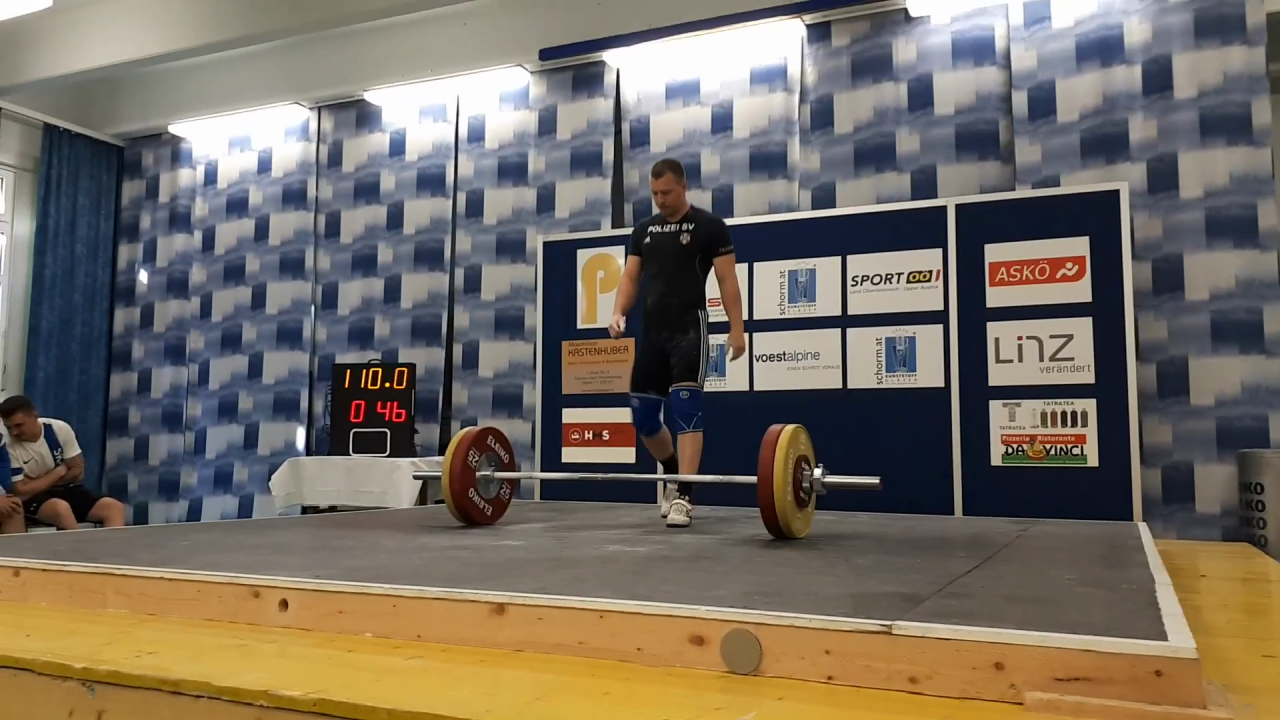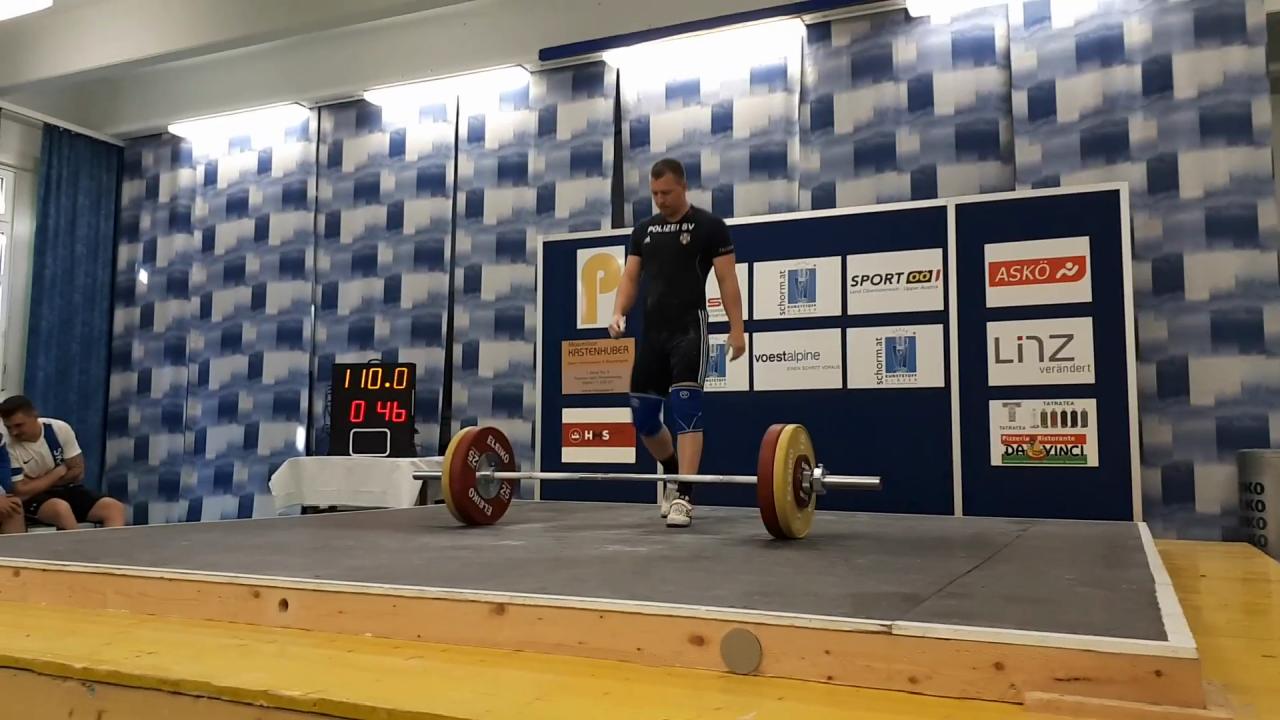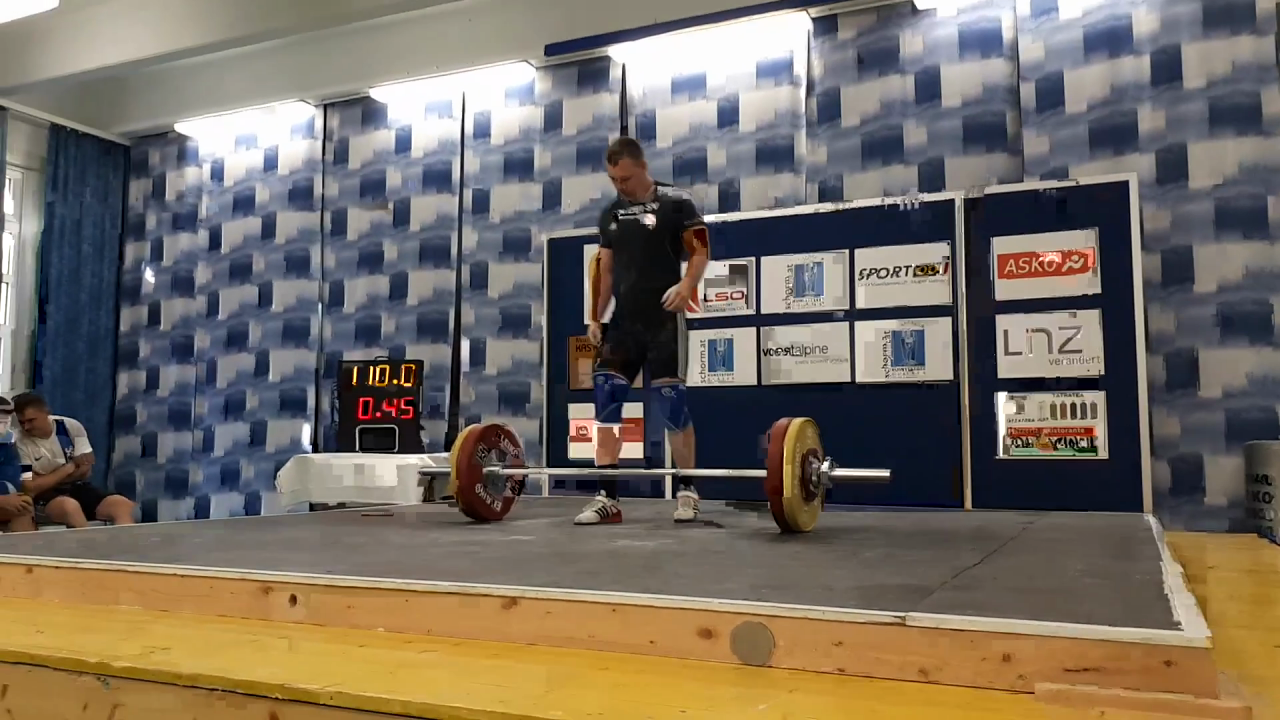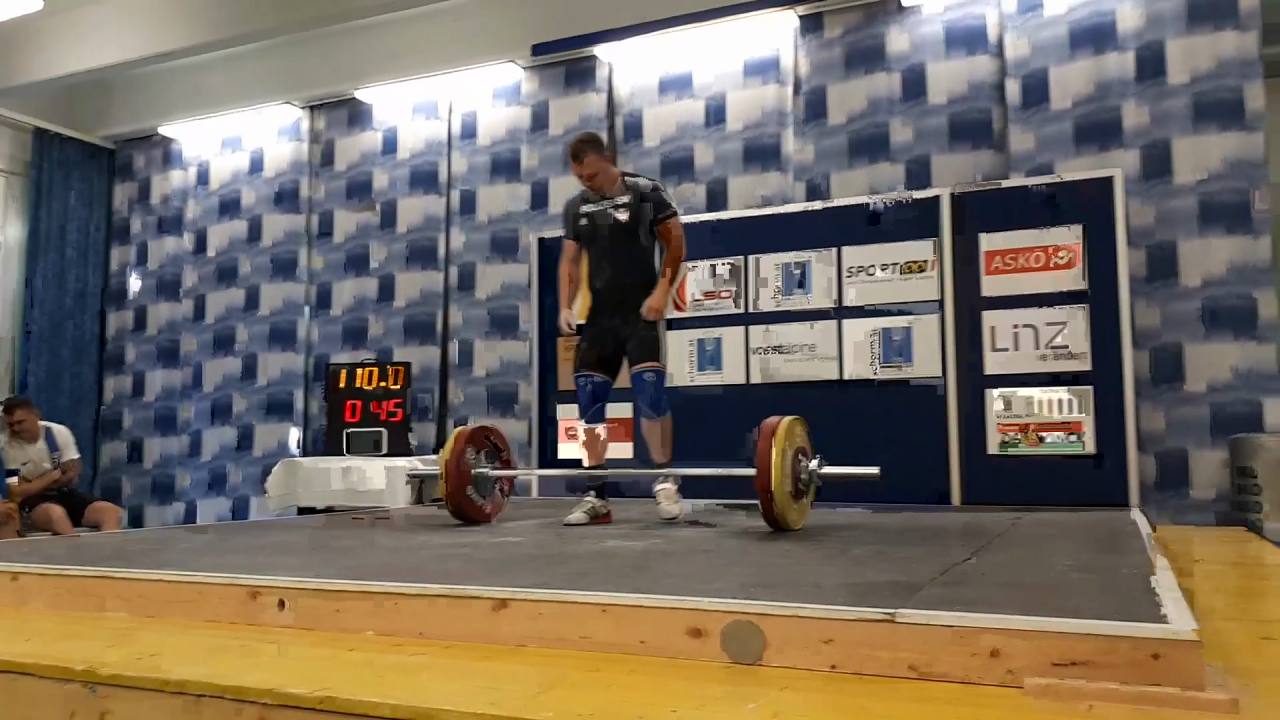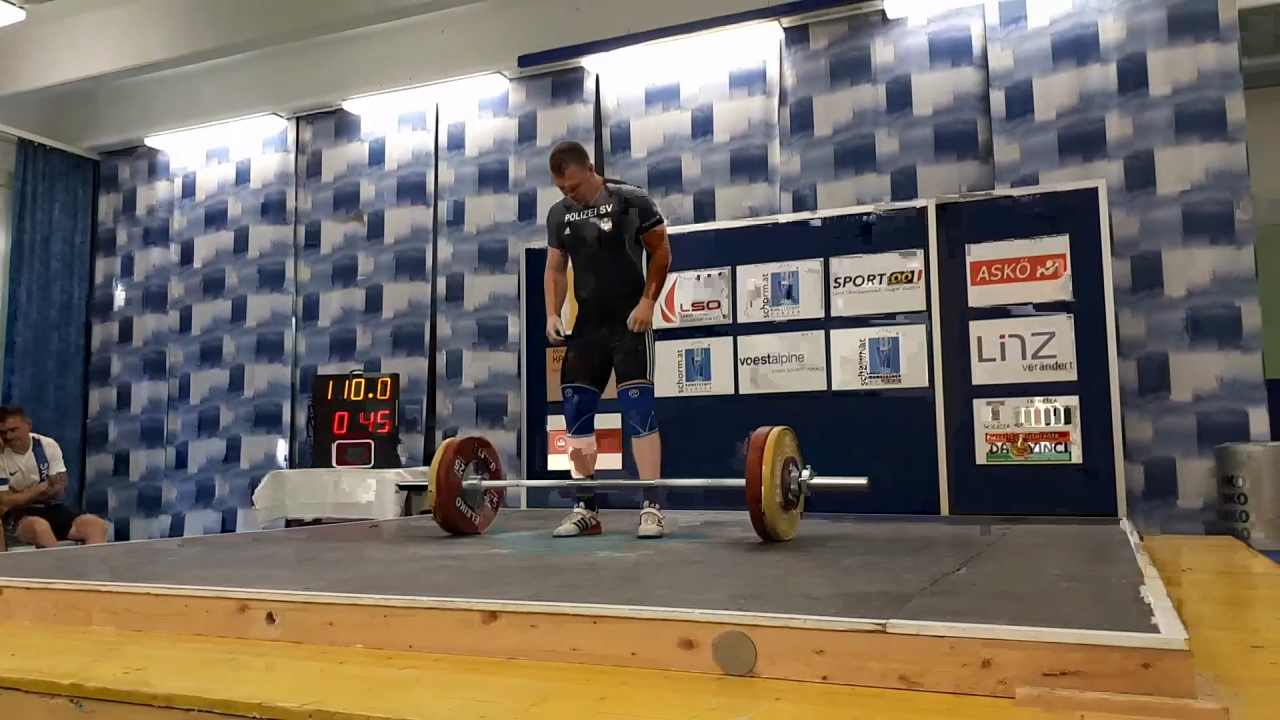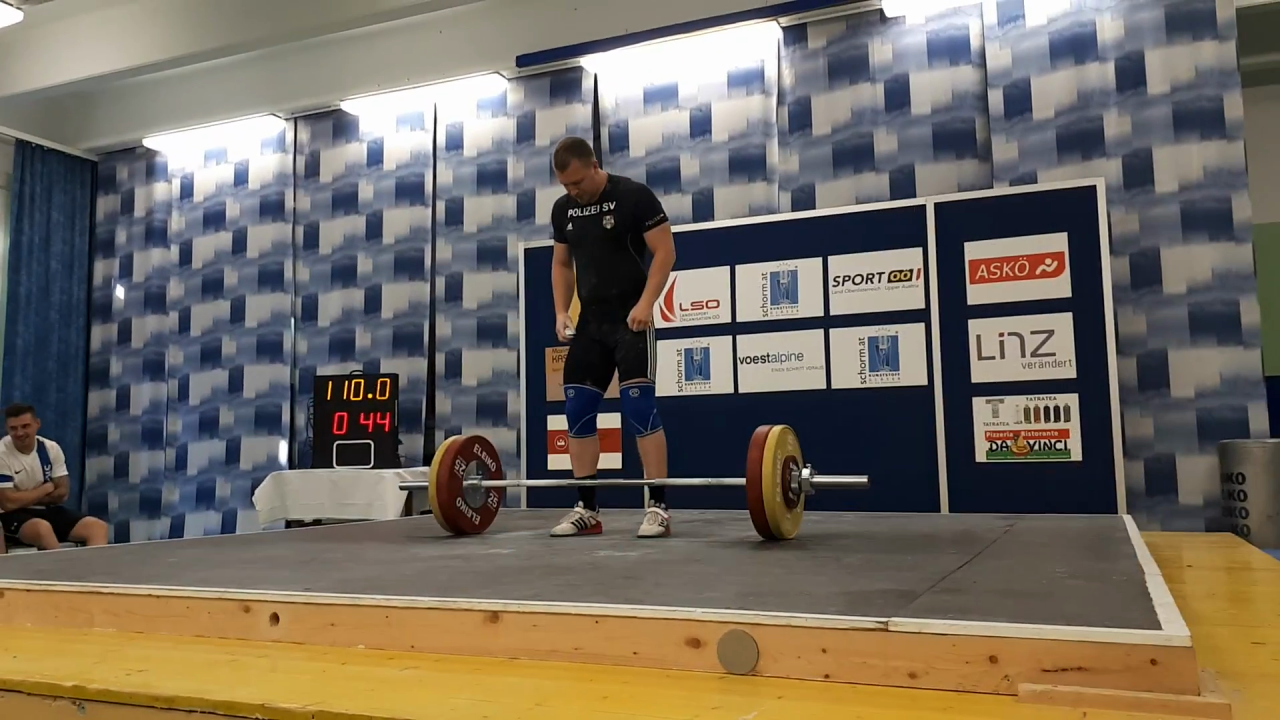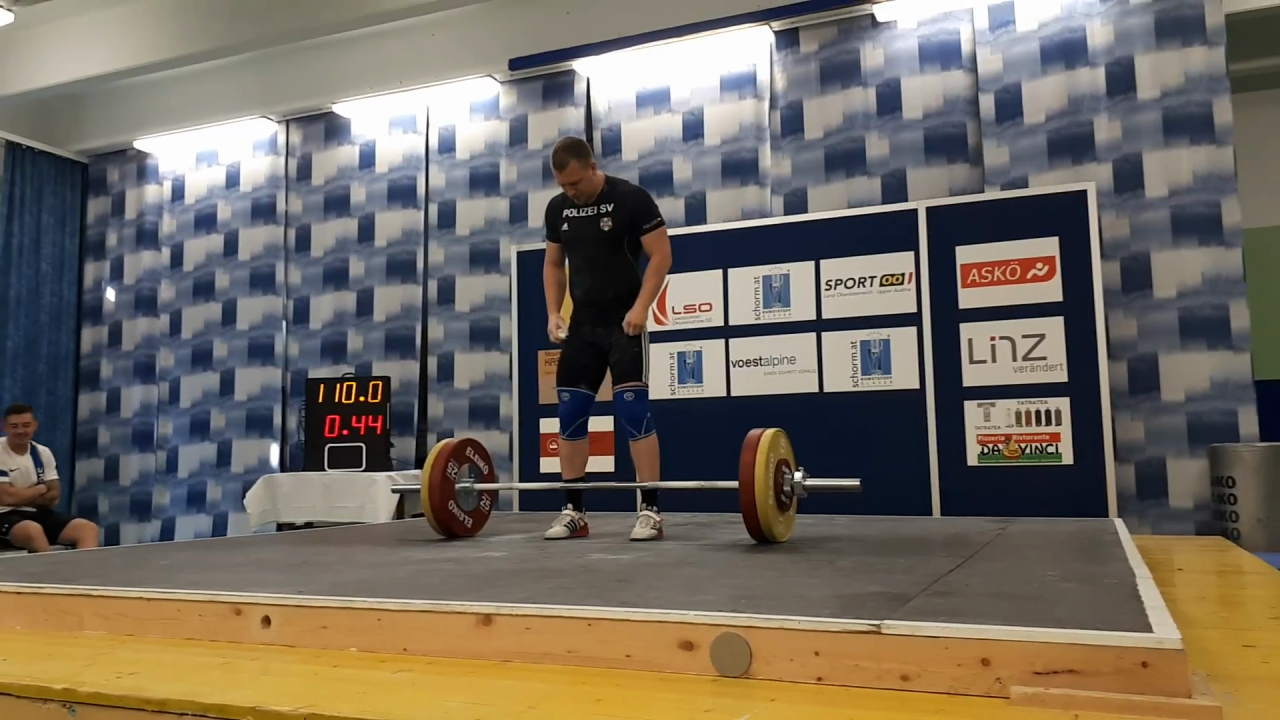
dt=0.2s
person 1, frame 1
left shoulder: (709, 225)
right shoulder: (643, 229)
left elbow: (728, 279)
right elbow: (630, 276)
left wrist: (737, 328)
right wrist: (618, 313)
left hip: (689, 328)
right hip: (652, 331)
left knee: (685, 407)
right knee: (643, 415)
left ankle: (684, 497)
right ankle: (673, 474)
person 1, frame 2
left shoulder: (709, 226)
right shoulder: (643, 230)
left elbow: (727, 279)
right elbow: (630, 277)
left wrist: (737, 328)
right wrist: (618, 313)
left hip: (688, 328)
right hip: (651, 330)
left knee: (685, 406)
right knee: (643, 415)
left ankle: (683, 496)
right ankle: (674, 475)
person 1, frame 3
left shoulder: (676, 203)
right shoulder: (611, 214)
left elbow: (699, 250)
left wrist: (687, 285)
right wrist: (595, 314)
left hip: (663, 317)
right hip: (624, 319)
left knee: (671, 402)
right knee: (605, 400)
left ankle: (687, 490)
right ankle: (607, 497)
person 1, frame 4
left shoulder: (647, 193)
right shoulder: (575, 207)
left elbow: (674, 243)
right elbow: (569, 261)
left wrist: (662, 290)
right wrist: (565, 306)
left hip: (640, 312)
right hip: (600, 314)
left knee: (650, 392)
right knee: (588, 399)
left ankle: (664, 479)
right ankle: (596, 497)
person 1, frame 5
left shoulder: (631, 200)
right shoulder: (558, 215)
left elbow: (661, 252)
right elbow: (555, 268)
left wrist: (647, 301)
right wrist: (552, 314)
left hip: (629, 322)
right hip: (587, 325)
left knee: (638, 408)
right knee: (576, 411)
left ankle: (652, 507)
right ankle: (586, 508)
person 1, frame 6
left shoulder: (635, 195)
right shoulder: (563, 209)
left elbow: (665, 251)
left wrist: (647, 302)
right wrist: (561, 312)
left hip: (631, 318)
right hip: (589, 322)
left knee: (639, 406)
right knee: (577, 410)
left ankle: (657, 507)
right ankle: (586, 508)
person 1, frame 7
left shoulder: (632, 199)
right shoulder: (557, 208)
left elbow: (661, 255)
right elbow: (553, 264)
left wrist: (641, 307)
right wrist: (553, 313)
left hip: (624, 322)
right hip: (581, 324)
left knee: (632, 409)
right knee: (570, 413)
left ankle: (650, 511)
right ankle: (573, 510)
